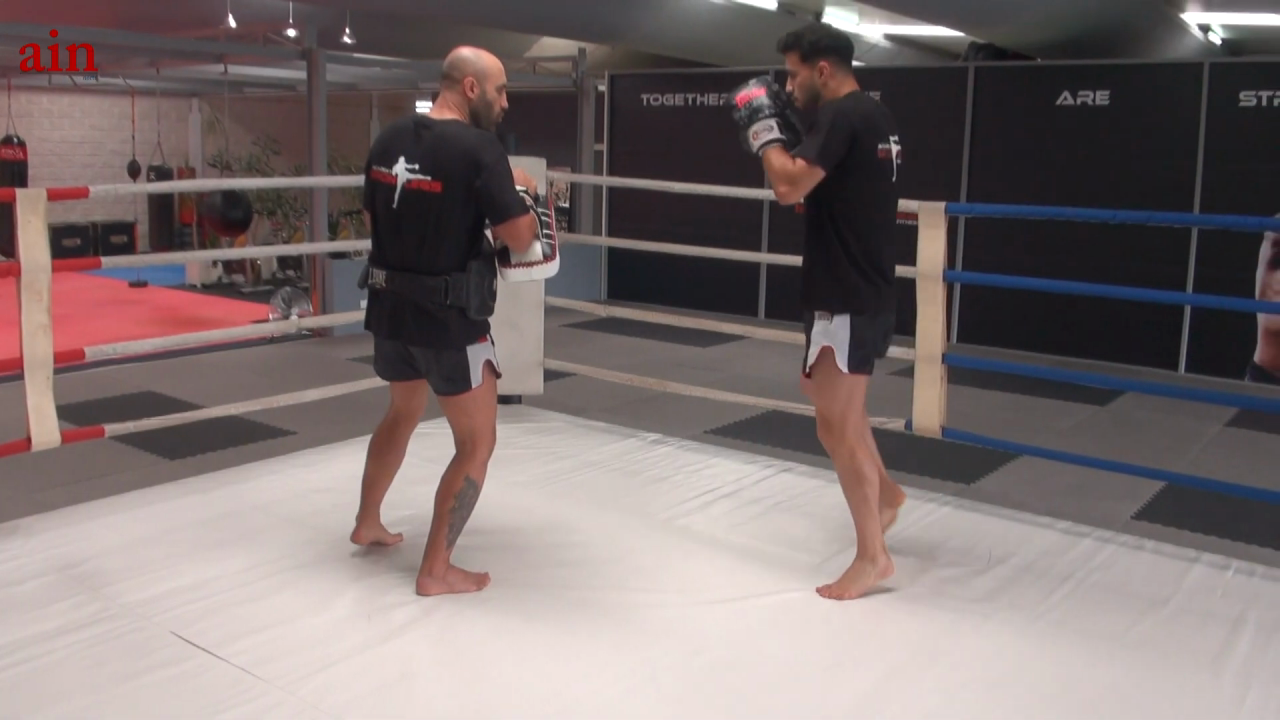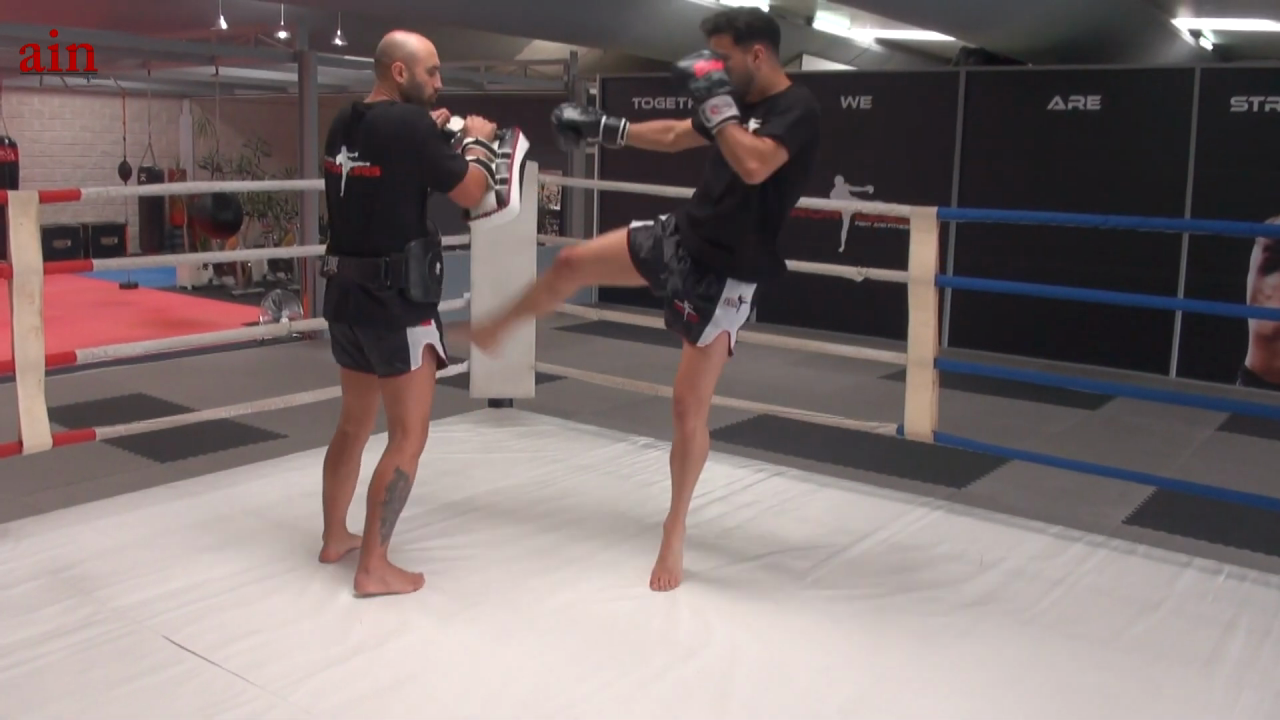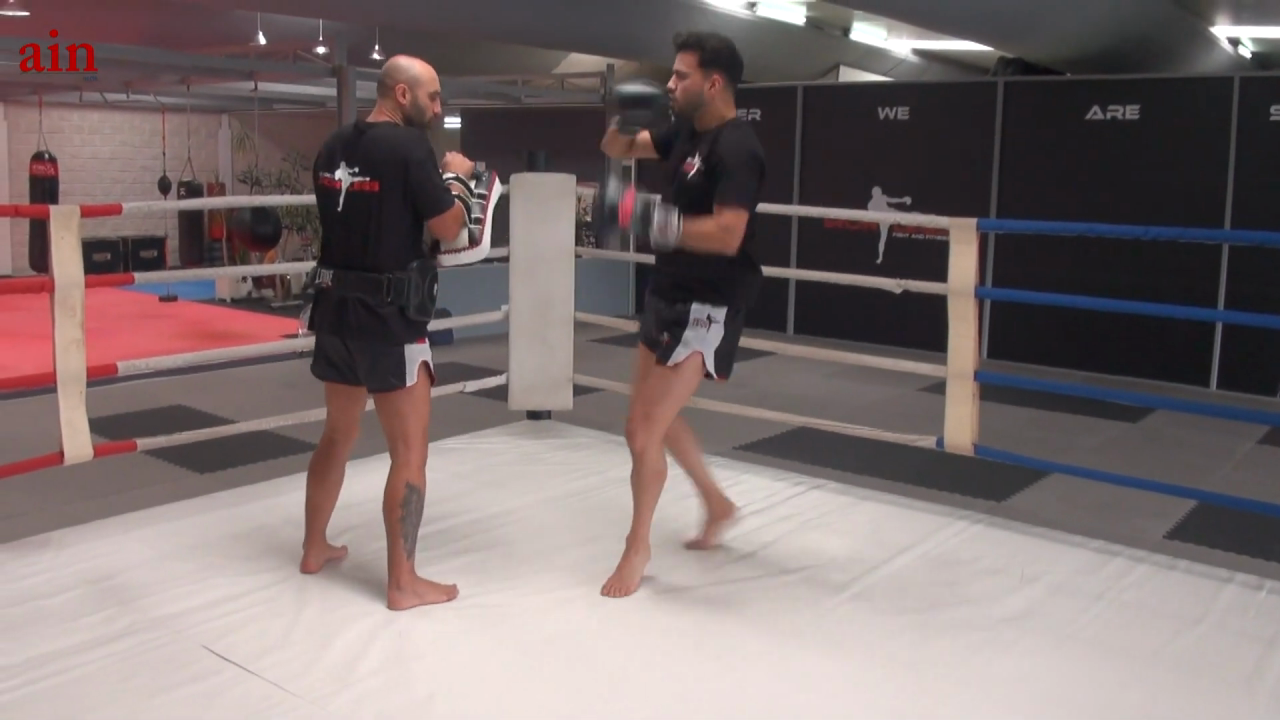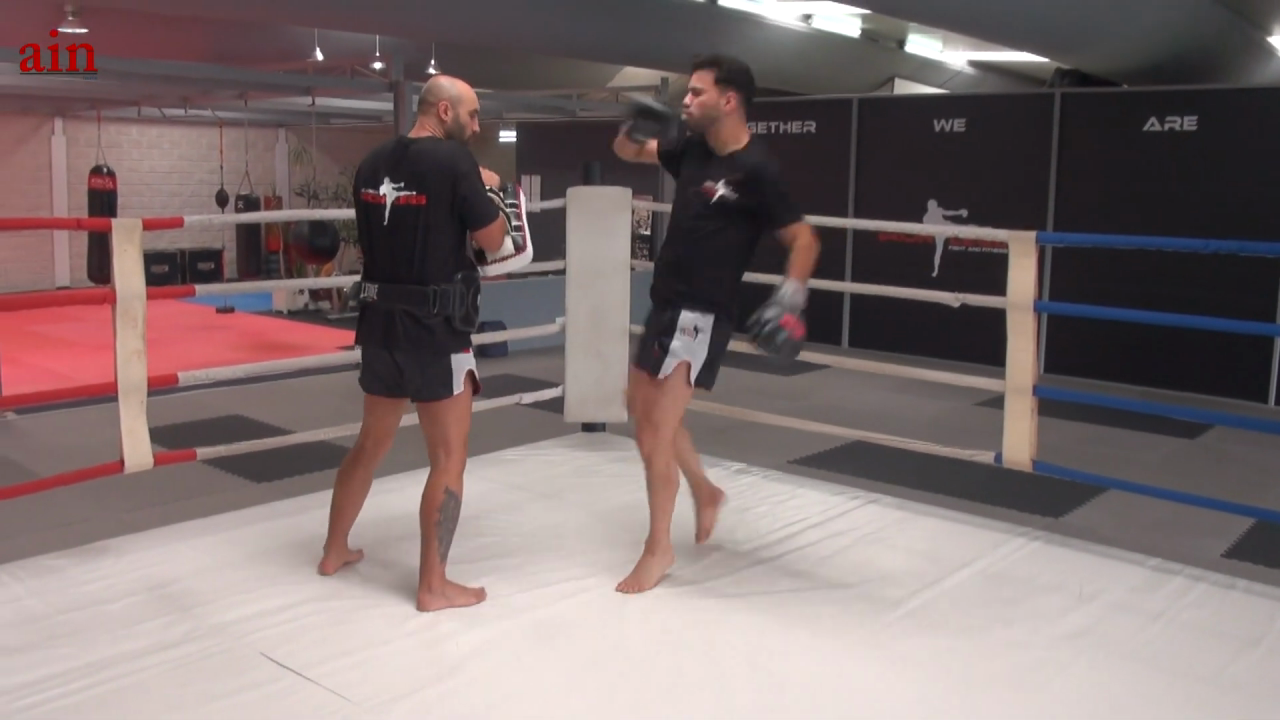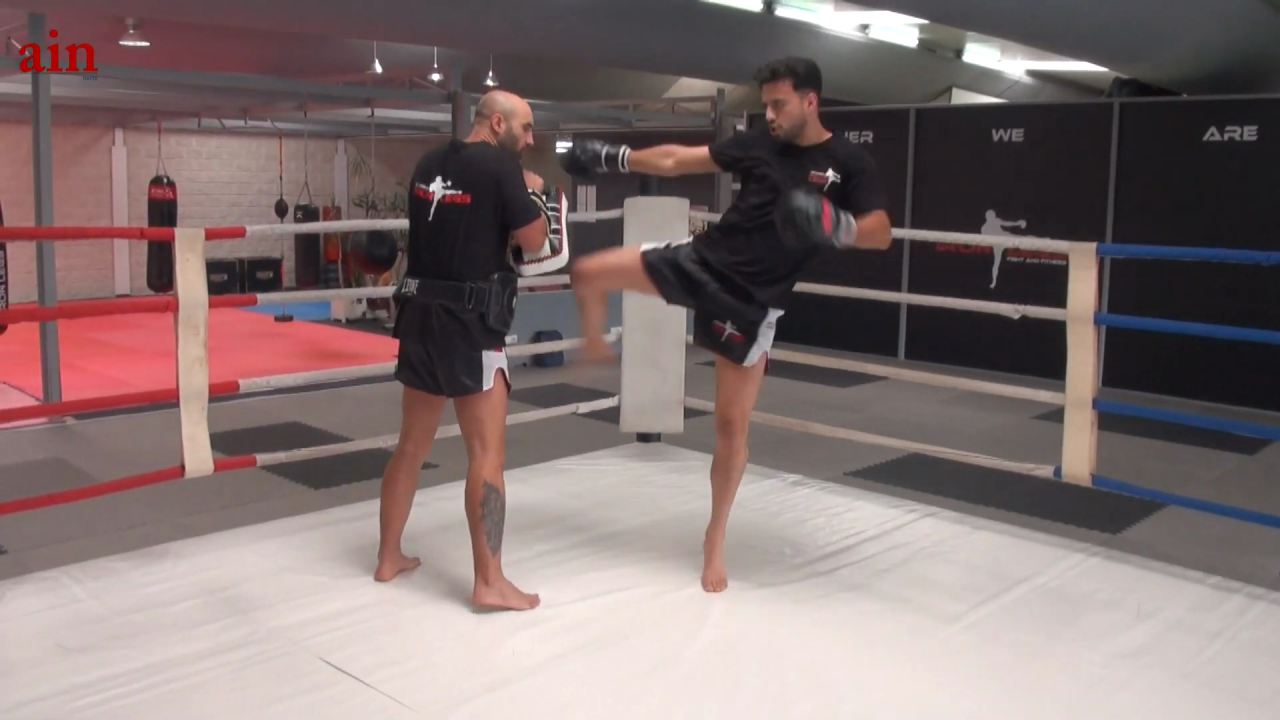
dt=0.7s
person 1, frame 1
left shoulder: (840, 116)
right shoulder: (874, 117)
left elbow: (790, 188)
left wrist: (761, 127)
right wrist: (783, 132)
left hip: (845, 299)
right hip: (867, 293)
left knee: (837, 429)
right knee: (839, 408)
left ankle: (871, 556)
right ankle: (883, 488)
person 1, frame 2
left shoulder: (800, 110)
right shoulder: (739, 102)
left elbow: (754, 167)
right elbow: (671, 133)
left wrist: (718, 99)
right wrist: (602, 125)
left hip: (726, 275)
right hip: (679, 236)
left knee: (690, 408)
right knee: (572, 260)
left ankle: (673, 533)
right ankle: (495, 329)
person 1, frame 3
left shoulder: (733, 148)
right shoulder: (680, 132)
left elbow: (727, 237)
right elbow: (619, 148)
left wrist: (643, 217)
right wrist: (625, 119)
left hip: (704, 306)
right hip: (672, 288)
left knee: (643, 432)
right knee: (656, 420)
left ankle: (637, 550)
right ankle: (716, 505)
person 1, frame 4
left shoulder: (755, 170)
right shoulder: (696, 146)
left elbow: (803, 243)
right elbow: (632, 149)
left wrist: (786, 304)
right wrist: (639, 123)
left hip: (696, 313)
right hip: (669, 301)
left knee: (652, 433)
right knee: (648, 417)
left ankle: (659, 549)
right ankle: (706, 492)
person 1, frame 5
left shoulder: (852, 163)
right shoulder: (756, 143)
left elbow: (880, 233)
right elbow: (680, 159)
left wrist: (834, 225)
right wrist: (611, 157)
left hip: (754, 301)
right hip: (703, 264)
left knee: (732, 428)
right knee: (589, 272)
left ankle: (715, 543)
right ankle: (592, 344)
person 2, frame 1
left shoulder: (389, 140)
right shoulder: (478, 148)
right elbow: (520, 237)
right wrist: (520, 190)
left hip: (390, 308)
right hip: (449, 318)
left knee: (402, 413)
right knee: (476, 444)
left ankle: (367, 522)
right ankle: (436, 570)
person 2, frame 2
left shoulder: (342, 126)
right shoulder: (412, 123)
right elbow: (472, 194)
right wrist: (476, 141)
left hip: (347, 294)
right hip: (398, 301)
left knee: (355, 423)
right knee: (408, 436)
left ankle: (336, 537)
right ankle: (374, 567)
person 2, frame 3
left shoulder: (334, 147)
right shoulder: (409, 145)
right elbow: (449, 228)
right wrist: (454, 175)
left hip: (336, 309)
right hip: (389, 316)
left knee: (337, 436)
right knee: (410, 450)
left ankle: (314, 547)
right ankle: (404, 582)
person 2, frame 4
left shoulder: (372, 164)
right shoulder: (453, 159)
right elbow: (492, 241)
right wrist: (485, 189)
left hip: (381, 320)
right hip: (434, 327)
left knee: (372, 442)
right knee: (449, 457)
left ankle: (334, 550)
right ankle: (433, 585)
person 2, frame 5
left shoulder: (429, 164)
right shoulder: (499, 164)
right elbow: (533, 240)
right wrist: (532, 192)
left hip: (420, 315)
right hip: (469, 321)
left knee: (412, 444)
right knee: (487, 452)
left ankle: (389, 557)
right ankle: (490, 581)
